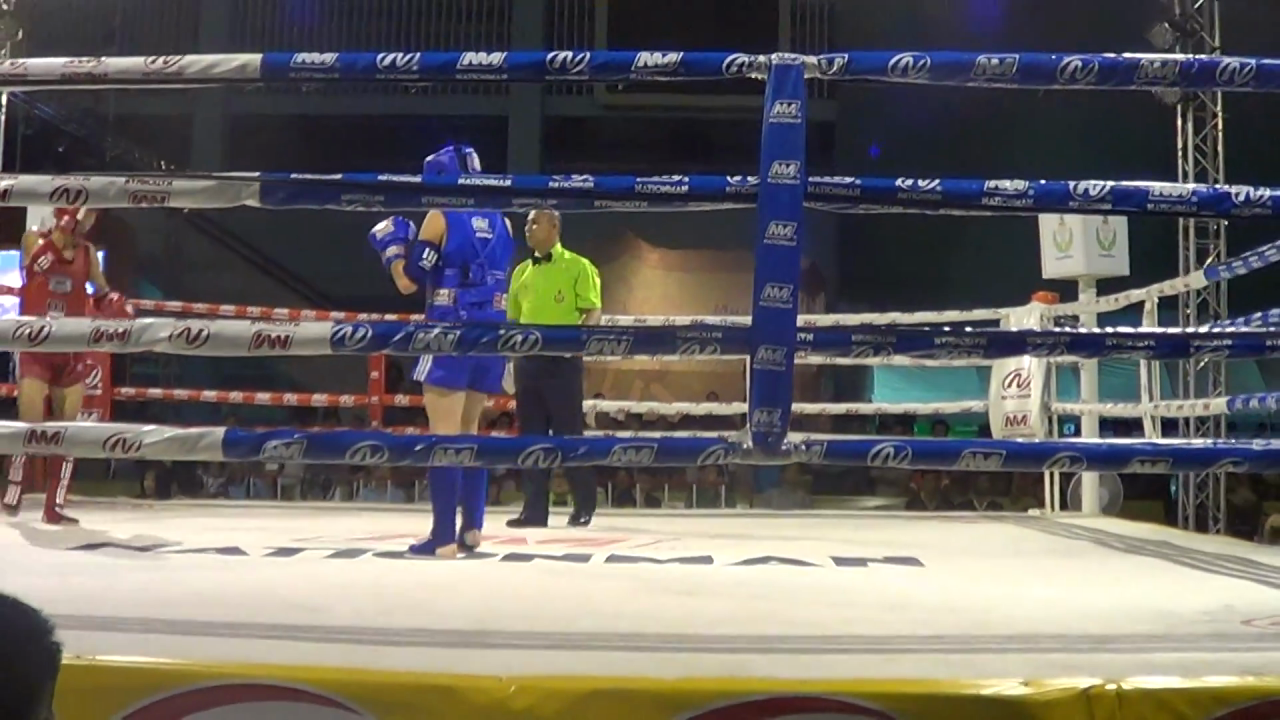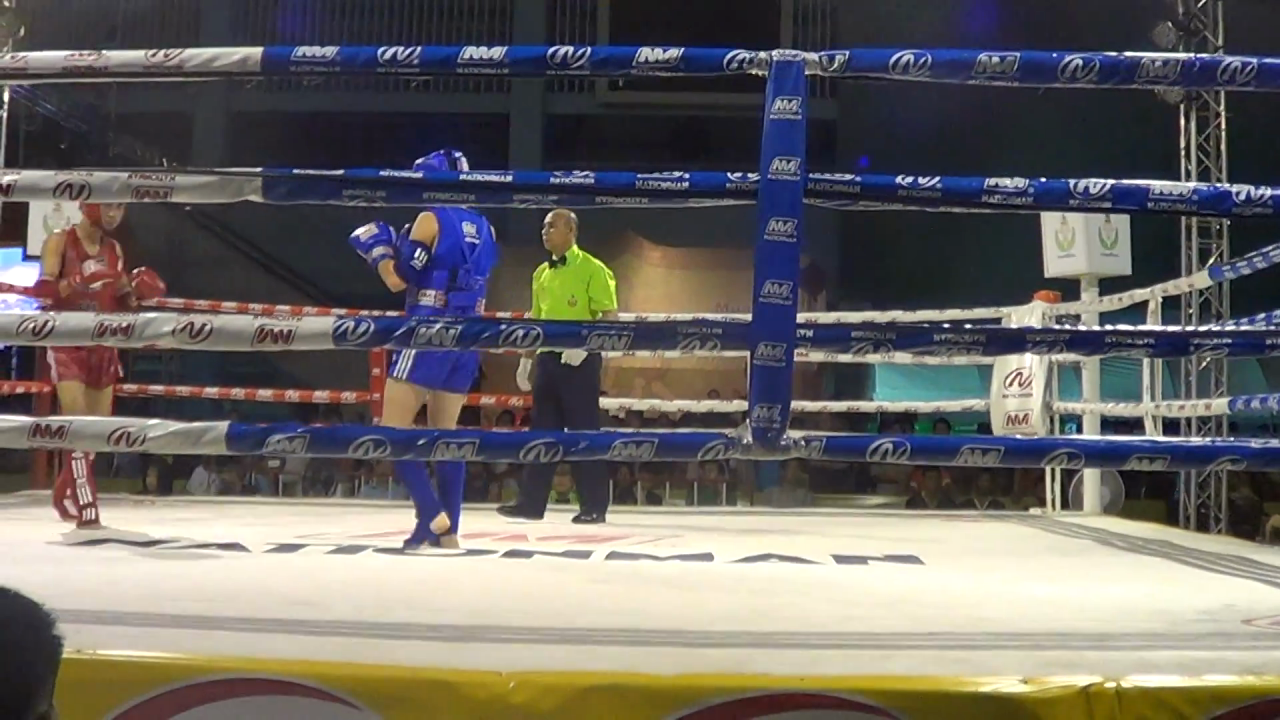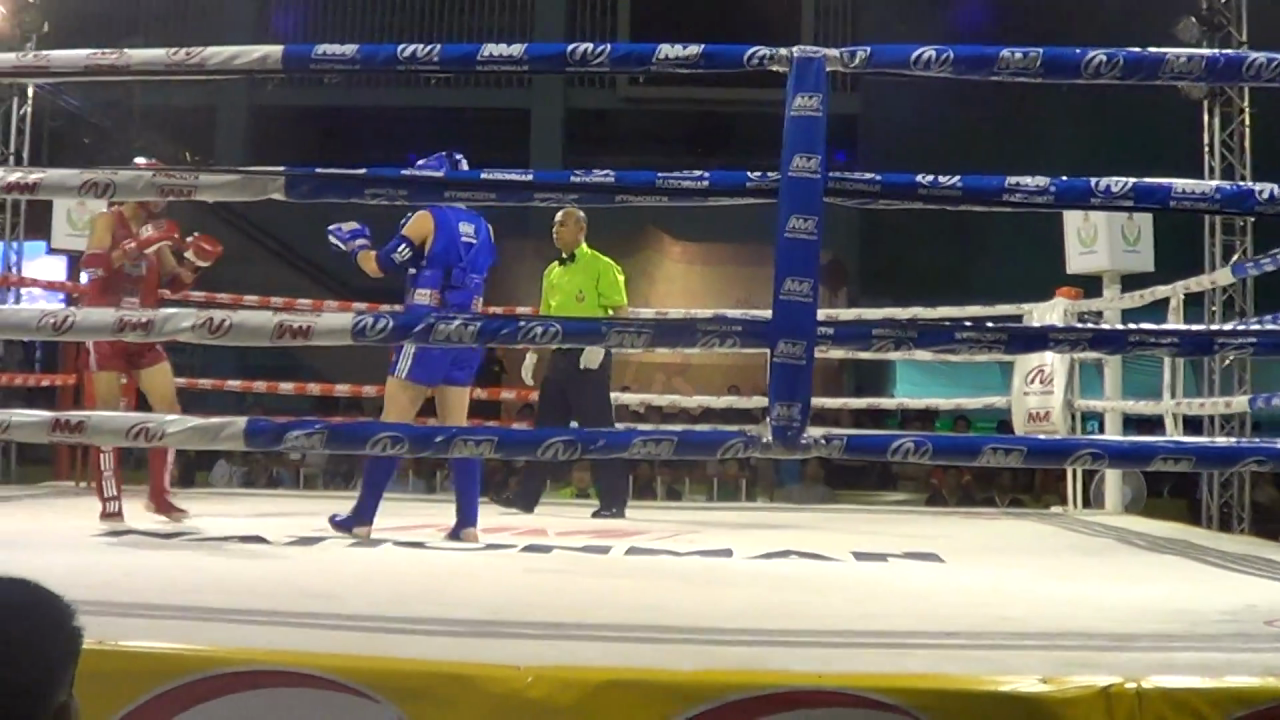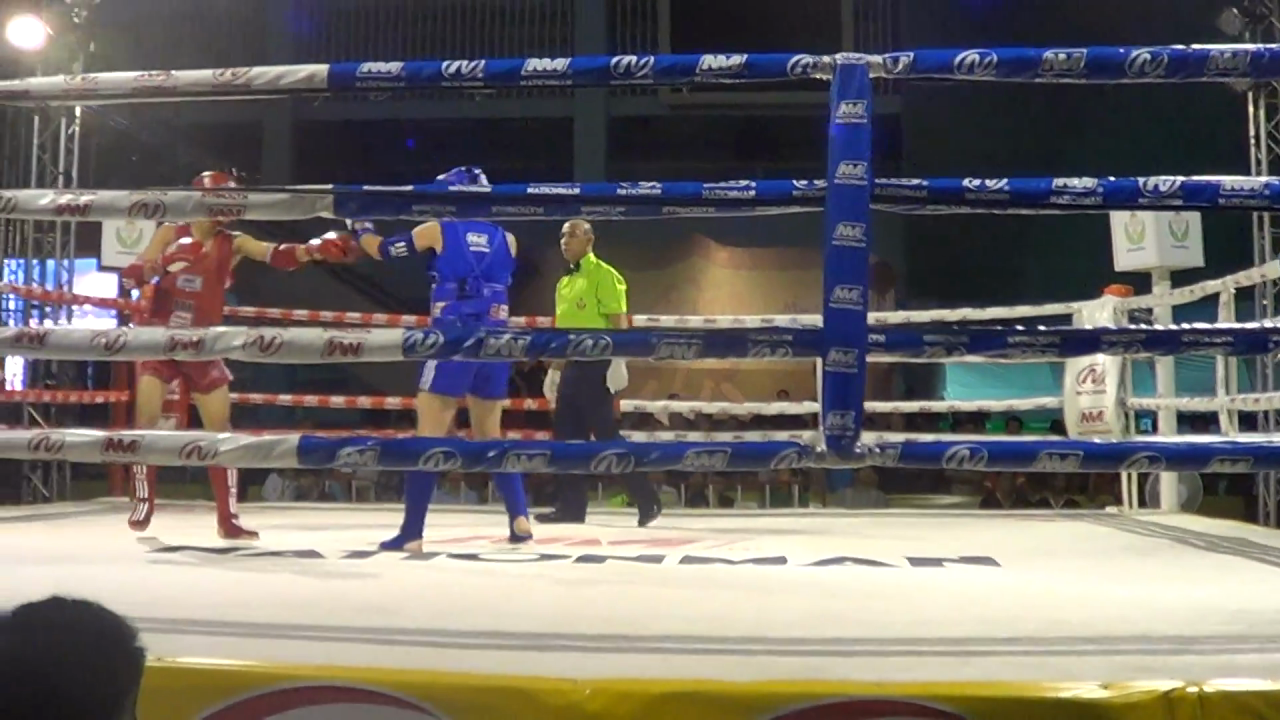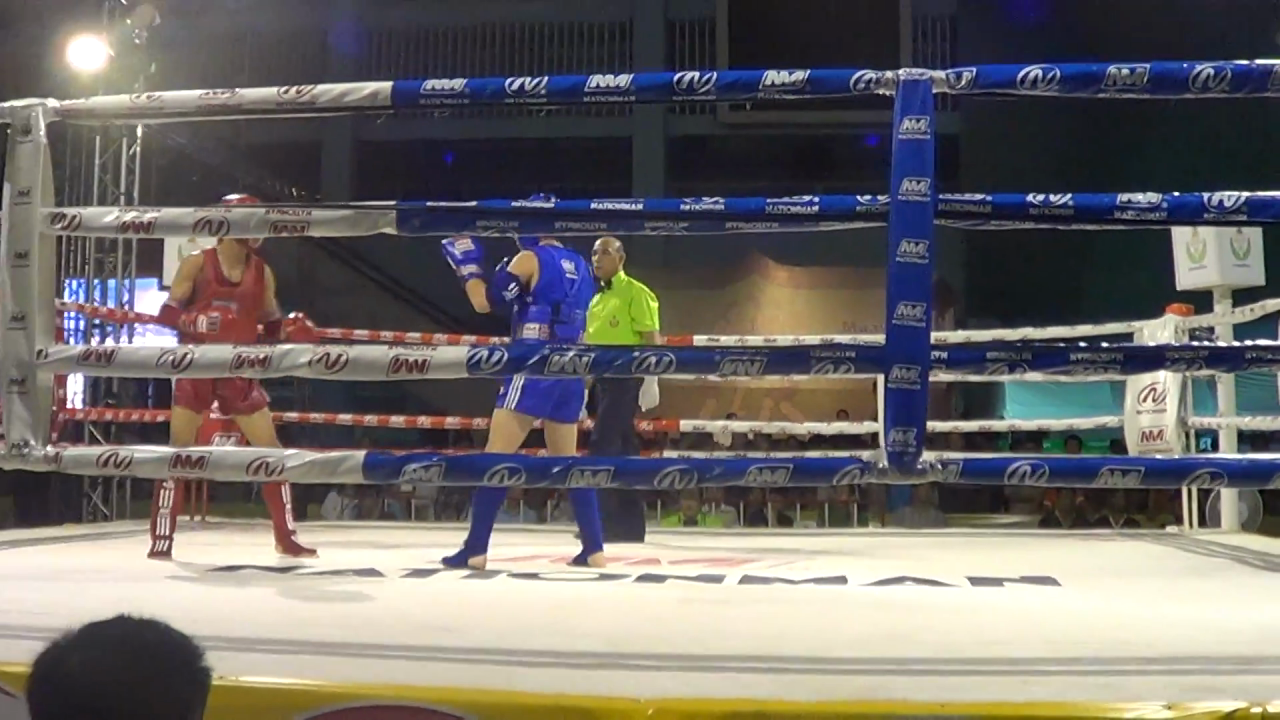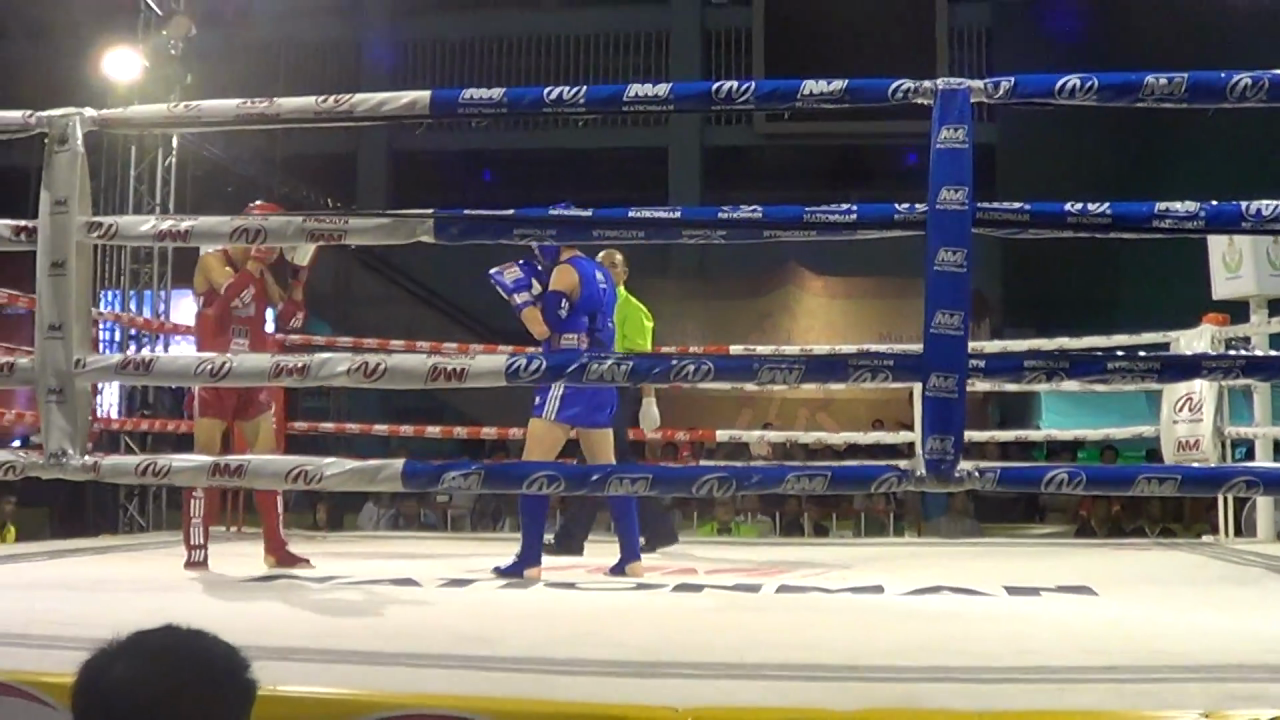
dt=0.3s
person 1, frame 1
left shoulder: (440, 218)
right shoulder: (502, 223)
left elbow: (408, 281)
left wrist: (393, 246)
left knee: (444, 436)
right knee: (467, 432)
left ankle: (445, 537)
right ankle: (471, 527)
person 1, frame 2
left shoulder: (431, 219)
right shoulder: (484, 228)
left elbow: (398, 279)
left wrist: (377, 247)
left knee: (394, 426)
right knee: (445, 432)
left ankle: (431, 514)
right ankle: (447, 527)
person 1, frame 3
left shoulder: (427, 219)
right shoulder: (483, 228)
left elbow: (379, 266)
left wrist: (353, 243)
left knee: (392, 425)
right knee: (456, 430)
left ankle: (361, 516)
right ankle: (468, 522)
person 1, frame 4
left shoulder: (439, 230)
right shoulder: (507, 240)
left elbow: (384, 249)
left wrist: (357, 225)
left knee: (428, 438)
right knee: (490, 437)
left ankle: (411, 533)
right ankle: (519, 516)
person 1, frame 5
left shoulder: (530, 258)
right shoulder: (581, 266)
left elbow: (484, 302)
left wrist: (467, 264)
right hip: (570, 371)
left knee: (496, 457)
left ankle: (475, 549)
right ankle: (594, 549)
person 1, frame 6
left shoulder: (565, 271)
right shoulder: (600, 273)
left elbow: (541, 328)
left wrist: (518, 292)
right wrist: (539, 283)
right hip: (599, 379)
right knee: (607, 470)
left ankle: (529, 559)
right ankle: (631, 556)
person 2, frame 1
left shoulder: (88, 251)
right shoulder: (38, 237)
left elbow: (102, 296)
right elbow: (36, 266)
left wrist: (113, 304)
right wrist: (64, 228)
left hip: (70, 348)
right hip: (34, 346)
left knee: (69, 426)
right knee: (31, 423)
left ankle: (54, 506)
person 2, frame 2
left shoulder: (113, 249)
right shoulder: (60, 241)
left elbow: (122, 303)
right elbow: (42, 291)
left wrist: (138, 292)
right wrist: (80, 280)
left hip: (102, 347)
right hip: (66, 346)
left ankle: (62, 495)
right ankle: (87, 507)
person 2, frame 3
left shoulder: (161, 229)
right shoulder: (108, 220)
left elbow: (177, 282)
right elbow: (91, 265)
left wrist: (194, 262)
right wrist: (137, 246)
left knee: (169, 410)
right knee: (109, 416)
left ankle: (159, 495)
right ankle: (110, 501)
person 2, frame 4
left shoulder: (232, 244)
right shoulder: (169, 234)
left elbow: (281, 255)
right elbow: (130, 277)
left wrist: (316, 248)
right wrist: (162, 264)
left knee: (219, 433)
right knee: (146, 421)
left ankle: (227, 519)
right ankle: (143, 503)
person 2, frame 5
left shoulder: (262, 272)
right shoulder: (197, 264)
left elbow: (271, 326)
right elbow: (166, 314)
left wrist: (290, 327)
right wrist: (195, 322)
left hip: (240, 375)
left knee: (271, 451)
right knee: (179, 451)
left ankle: (286, 537)
right ankle: (162, 537)
person 2, frame 6
left shoulder: (260, 272)
right shoulder: (213, 260)
left elbow: (291, 319)
right elbow: (231, 297)
left wrist: (300, 268)
right wrist: (259, 258)
left knee: (269, 460)
right knee: (206, 460)
left ankle: (276, 548)
right ankle: (196, 548)
person 3, frame 1
left shoulder: (577, 267)
right shoulder: (521, 272)
left elbow: (593, 313)
left hip: (562, 361)
right hip: (528, 361)
left knee: (567, 433)
right knee: (532, 436)
left ankle: (584, 506)
right ankle: (534, 511)
person 3, frame 2
left shoulder: (593, 270)
right shoulder: (541, 273)
left elbow: (609, 316)
right wrist: (526, 360)
left hip: (579, 362)
right hip: (548, 360)
left knee: (584, 433)
right knee: (542, 431)
left ankle: (594, 506)
right ankle: (531, 502)
person 3, frame 3
left shoulder: (600, 266)
right shoulder: (552, 272)
left elbow: (620, 312)
left wrist: (601, 345)
right wrist: (531, 355)
left hip: (589, 358)
right hip: (560, 356)
left knee: (598, 429)
right knee: (546, 425)
left ankle: (614, 501)
right ankle: (525, 494)
person 3, frame 4
left shoulder: (604, 275)
right shoulder: (563, 283)
left elbow: (619, 321)
left wrist: (619, 362)
right wrist: (554, 371)
left hip: (596, 365)
right hip: (572, 366)
left knee: (606, 435)
right knee: (566, 435)
left ankle: (646, 500)
right ankle: (570, 506)
person 3, frame 5
left shoulder: (635, 293)
right shoulder: (595, 300)
left elbow: (652, 339)
left wrist: (650, 381)
left hip: (627, 382)
right hip: (605, 382)
left knee: (604, 449)
right knee: (620, 452)
left ankle: (608, 524)
right ankle: (629, 525)
person 3, frame 6
left shoulder: (632, 310)
left elbow: (643, 357)
left wrist: (648, 402)
left hip: (617, 394)
left ankle: (570, 538)
right ankle: (660, 529)
